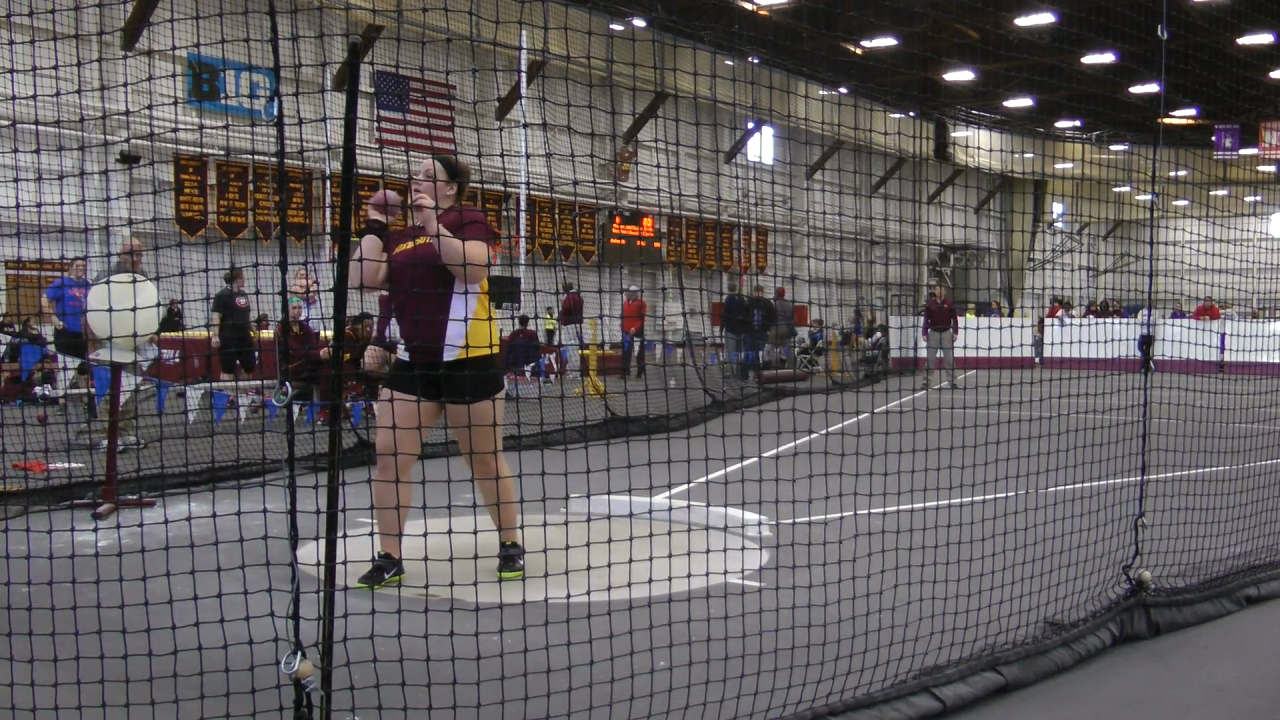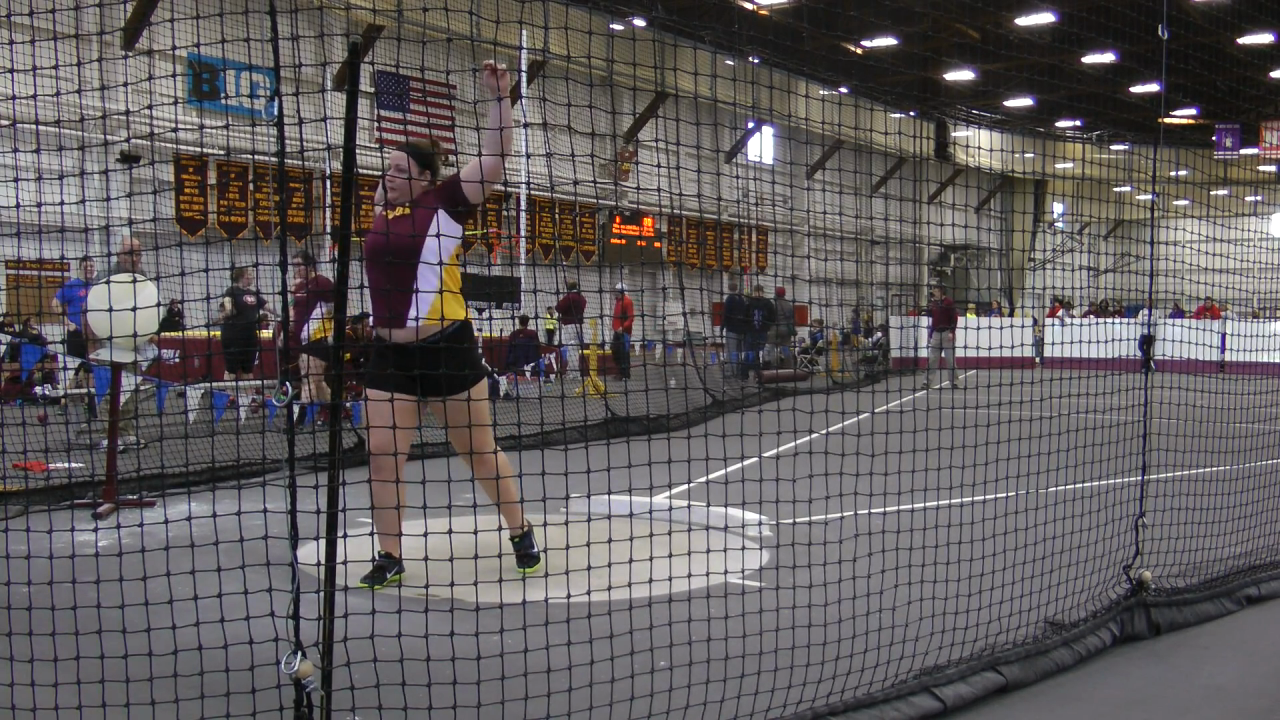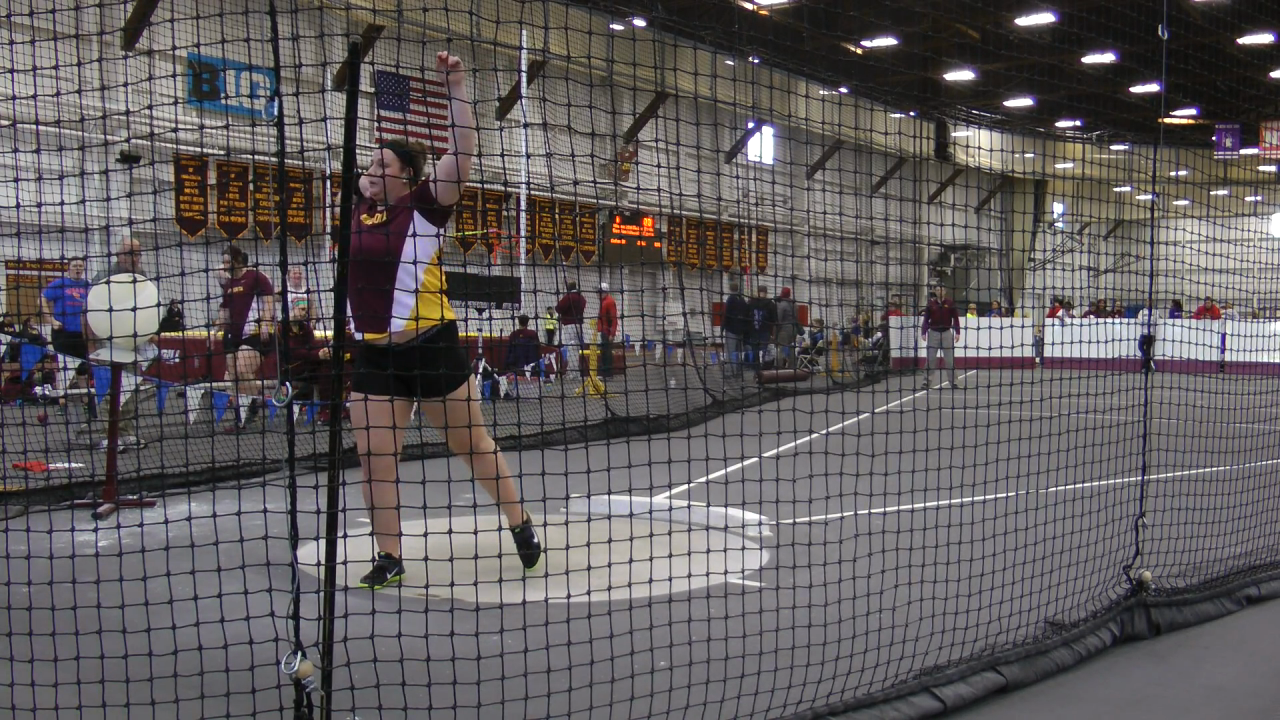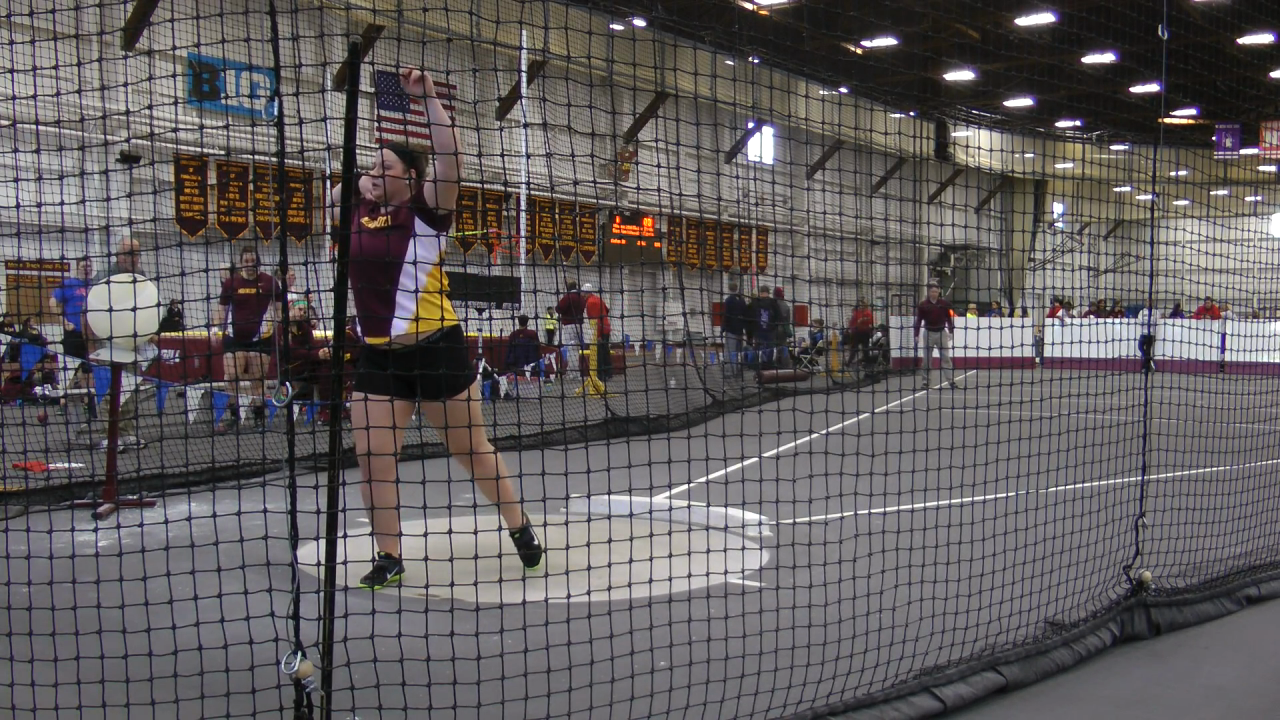
dt=1s
person 1, frame 1
left shoulder: (469, 220)
right shoulder: (399, 236)
left elbow: (471, 268)
right elbow: (363, 280)
left wrist: (432, 223)
right wrist: (375, 226)
left hip: (468, 360)
right hip: (412, 362)
left knee: (485, 458)
right knee: (388, 456)
left ankle: (511, 545)
right ankle: (389, 558)
person 1, frame 2
left shoulder: (448, 201)
right shoulder: (386, 207)
left elbow: (494, 157)
right elbow: (369, 198)
left wrist: (497, 96)
right wrist: (383, 188)
left hip: (446, 348)
right hip: (390, 354)
left knee: (481, 453)
right knee: (383, 458)
left ankle: (521, 533)
right ankle: (390, 557)
person 1, frame 3
left shoulder: (427, 204)
right shoulder: (362, 208)
left elbow: (463, 151)
left wrist: (456, 88)
right wrist: (357, 187)
left hip: (432, 348)
right hip: (374, 356)
left knee: (473, 447)
right knee: (374, 460)
left ankle: (520, 525)
right ankle: (389, 557)
person 1, frame 4
left shoulder: (427, 208)
right shoulder: (362, 209)
left elbow: (450, 158)
right elbow: (331, 201)
left wrist: (429, 98)
right wrist: (355, 184)
left hip: (435, 349)
right hip: (378, 356)
left knee: (473, 451)
right knee: (373, 461)
left ankle: (520, 527)
right ankle: (389, 557)
